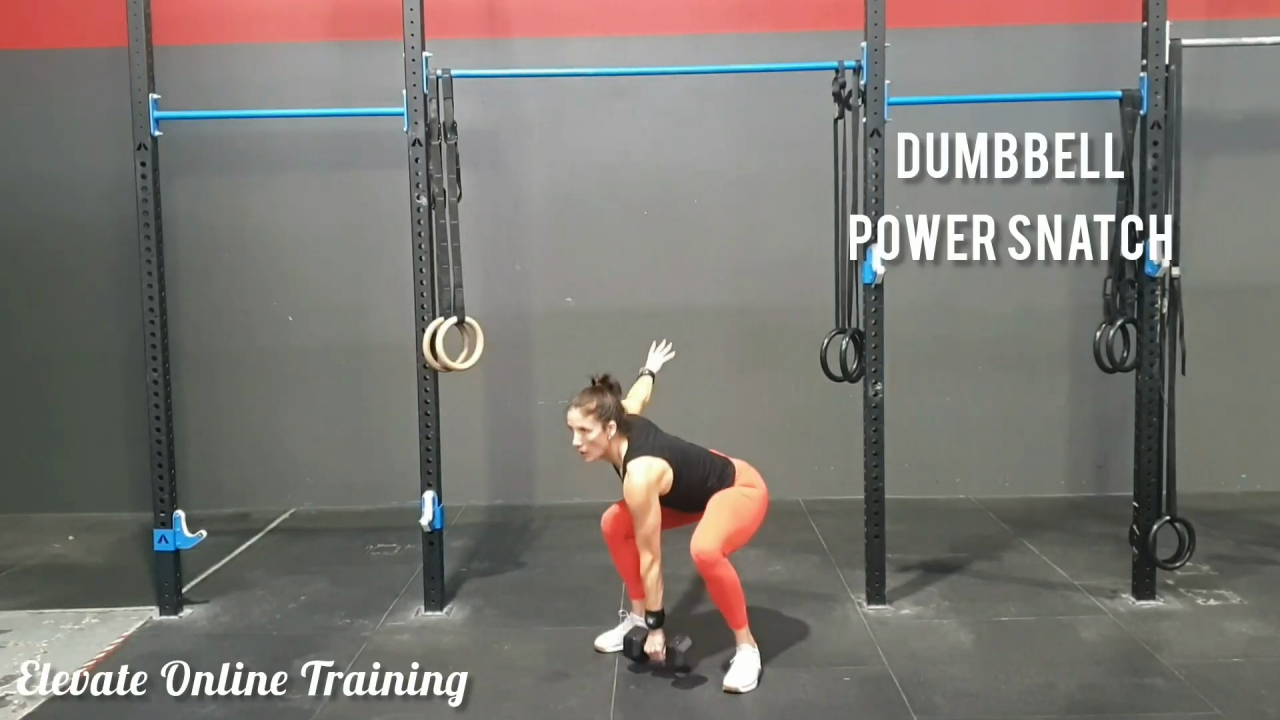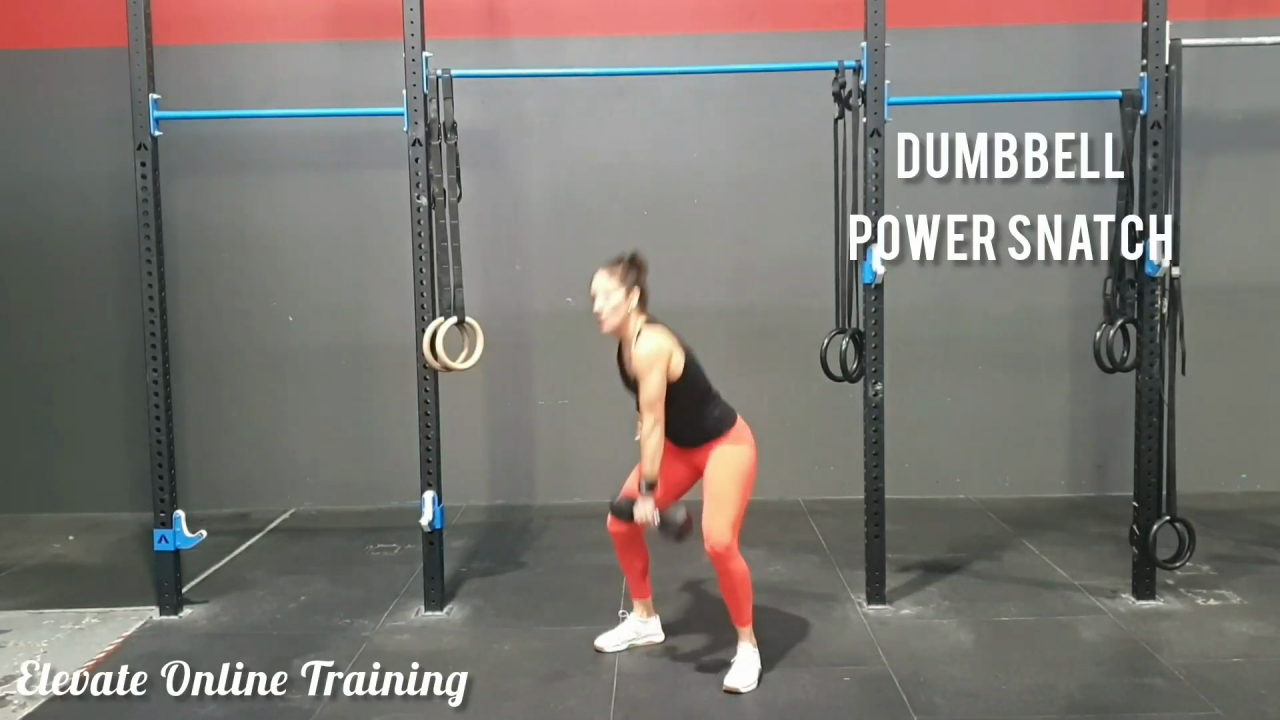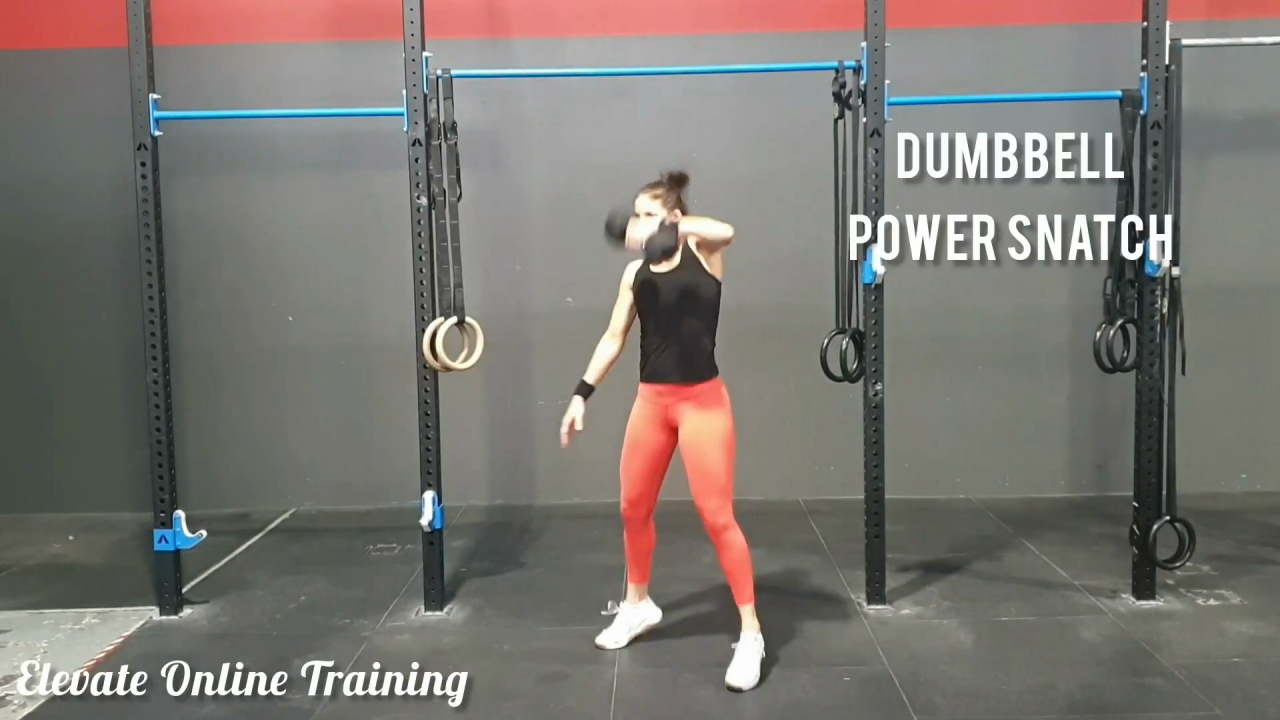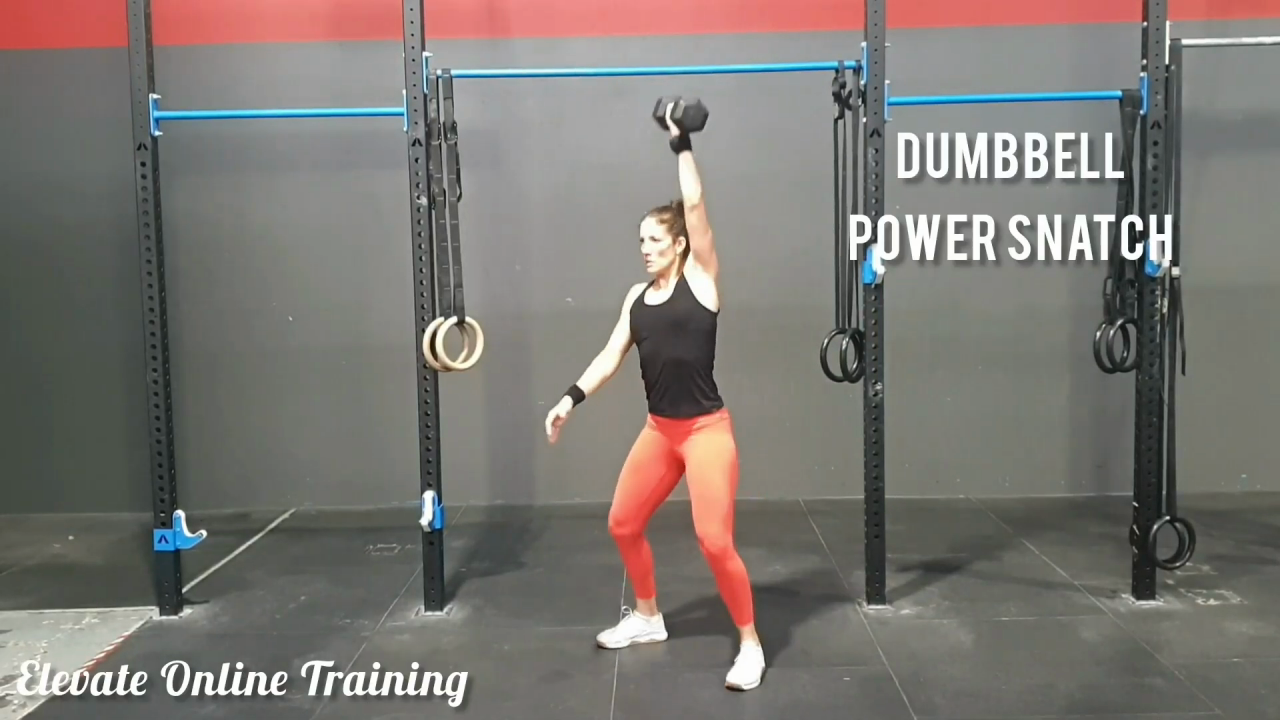
dt=0.3s
person 1, frame 1
left shoulder: (640, 472)
right shoulder: (623, 421)
left elbow: (651, 558)
right elbow: (638, 398)
left wrist: (656, 631)
right wrist: (650, 369)
left hip: (742, 490)
right hip: (702, 487)
left knee: (705, 550)
right knee: (614, 525)
left ankle: (747, 648)
right ankle: (638, 617)
person 1, frame 2
left shoulder: (650, 344)
right shoulder: (628, 339)
left elbow: (653, 424)
left wrist: (649, 494)
left hip: (726, 443)
right hip: (680, 444)
left knee: (718, 542)
right knee: (621, 524)
left ankle: (748, 647)
right ankle: (644, 618)
person 1, frame 3
left shoulder: (703, 257)
right shoulder: (635, 272)
left elbow: (722, 233)
right elbow: (613, 339)
left wrist: (667, 224)
right wrist: (581, 396)
left hip: (702, 403)
right hip: (653, 402)
left knee: (716, 518)
right knee: (633, 507)
left ankle: (750, 637)
right ankle: (638, 605)
person 1, frame 4
left shoulder: (700, 277)
right shoulder: (637, 296)
left elbow: (696, 207)
right elbow: (611, 355)
left wrist: (680, 144)
right wrist: (571, 398)
left hip: (706, 430)
right hip: (658, 431)
left knee: (715, 543)
right knee: (622, 524)
left ankle: (750, 646)
right ankle: (646, 617)
